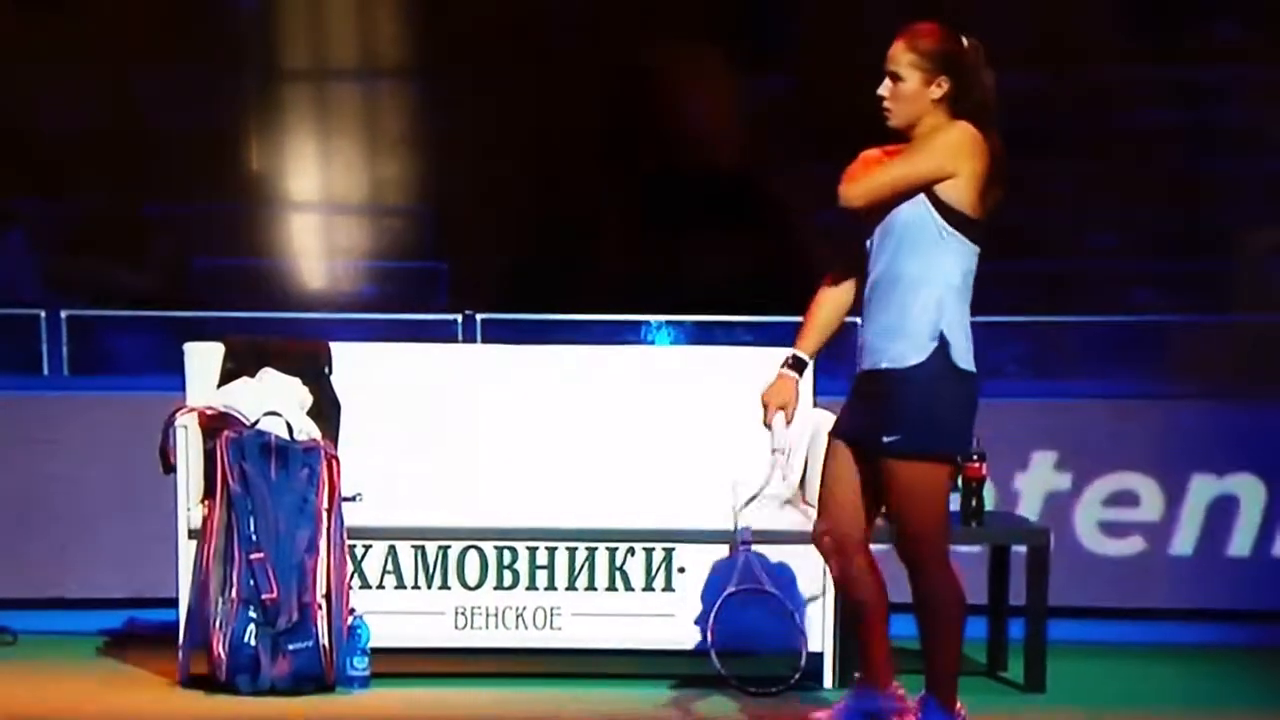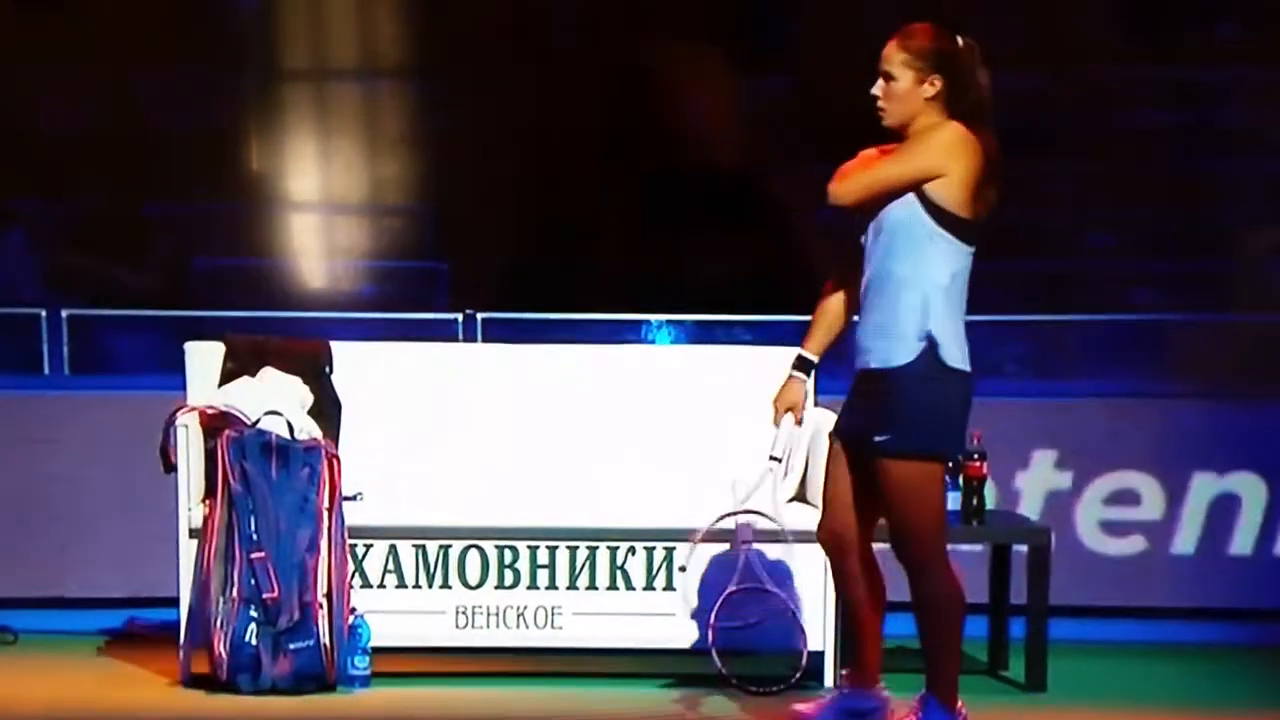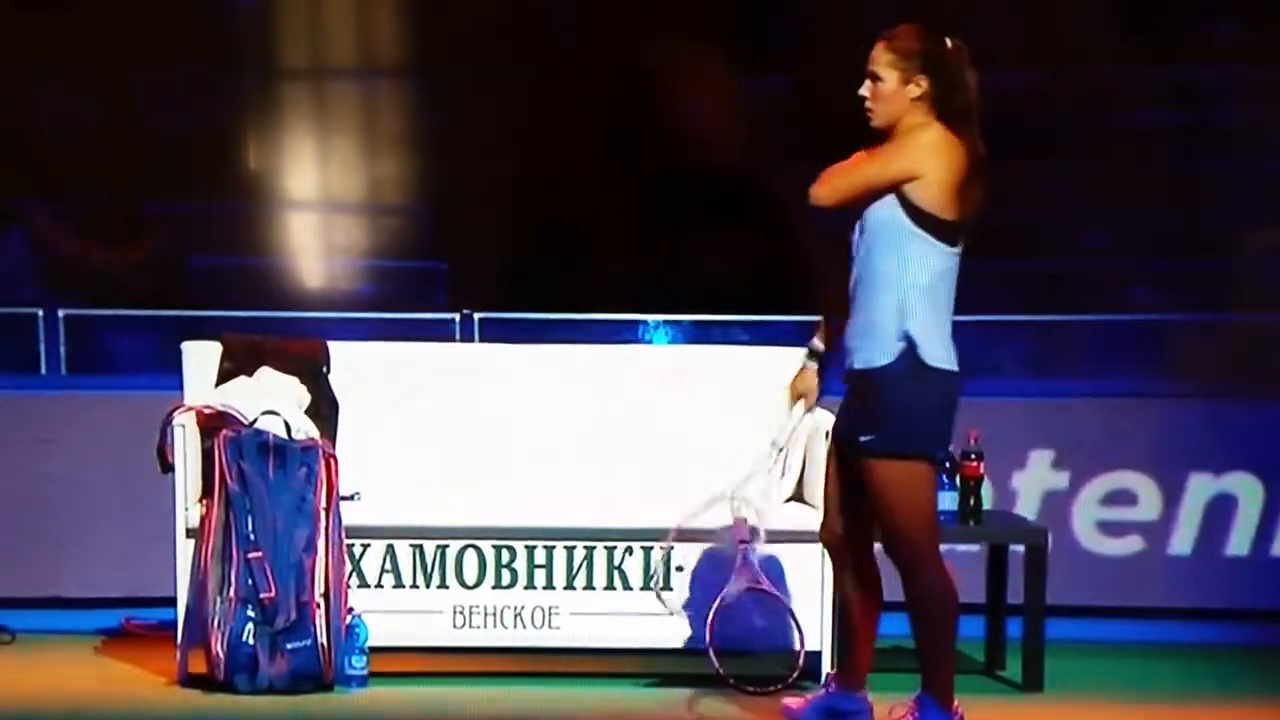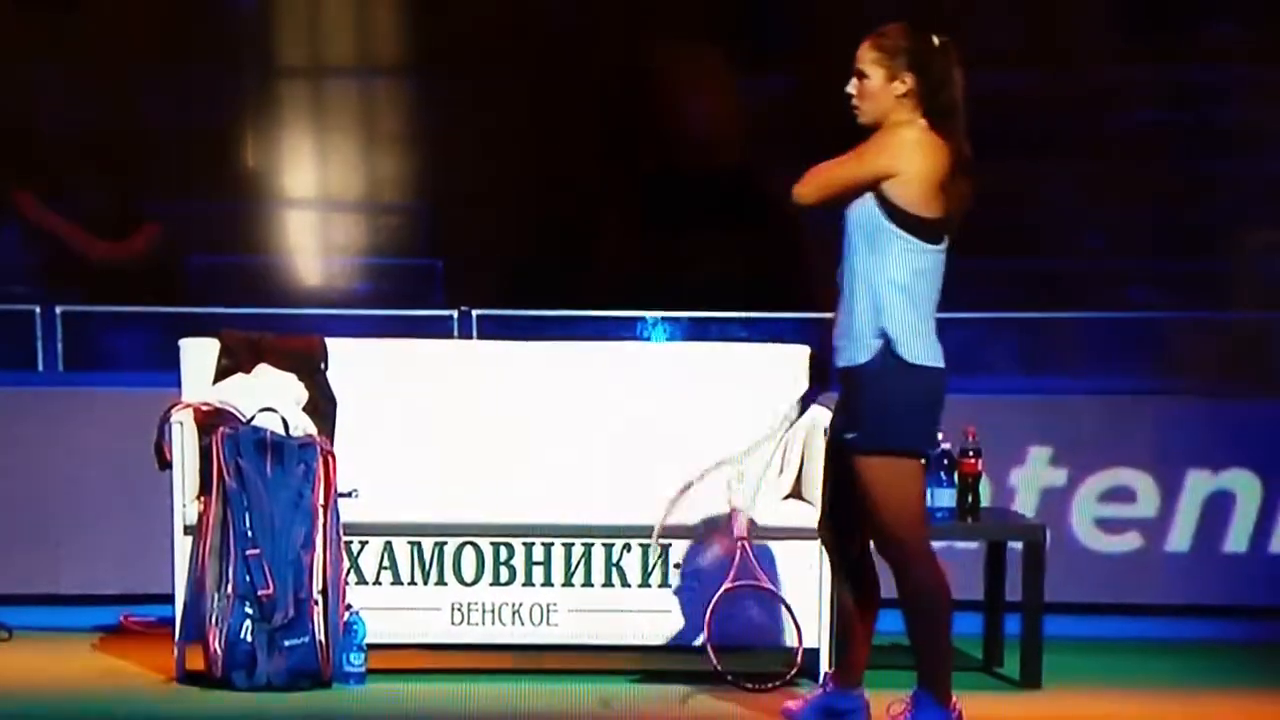
dt=0.1s
person 1, frame 1
left shoulder: (962, 143)
right shoulder: (891, 168)
left elbow: (852, 193)
right elbow: (846, 275)
left wrist: (864, 162)
right wrist: (795, 363)
left hip: (928, 378)
right hip: (876, 377)
left knee: (922, 552)
right knee: (838, 538)
person 1, frame 2
left shoulder: (953, 145)
right shoulder: (898, 164)
left elbow: (840, 192)
right elbow: (857, 275)
left wrist: (864, 163)
right wrist: (806, 363)
left hip: (921, 378)
right hip: (877, 376)
left knee: (920, 550)
right knee: (842, 537)
person 1, frame 3
left shoulder: (936, 146)
right shoulder: (888, 165)
left elbow: (822, 192)
left wrist: (851, 166)
right wrist: (817, 352)
left hip: (908, 377)
right hip: (870, 376)
left knee: (912, 550)
right knee: (843, 538)
person 1, frame 4
left shoulder: (908, 145)
right shoulder: (900, 154)
left elbow: (805, 191)
left wrist: (840, 166)
right wrist: (833, 343)
left hip: (893, 374)
right hip: (873, 372)
left knee: (903, 545)
right knee: (843, 534)
